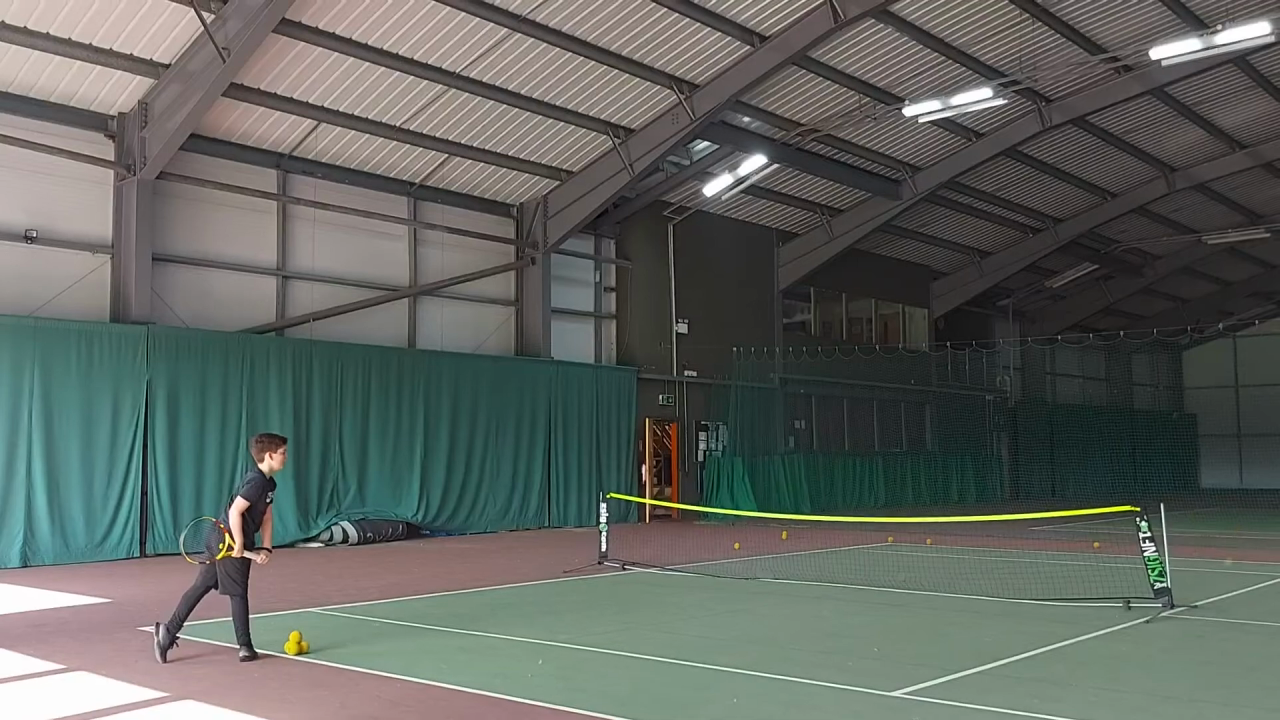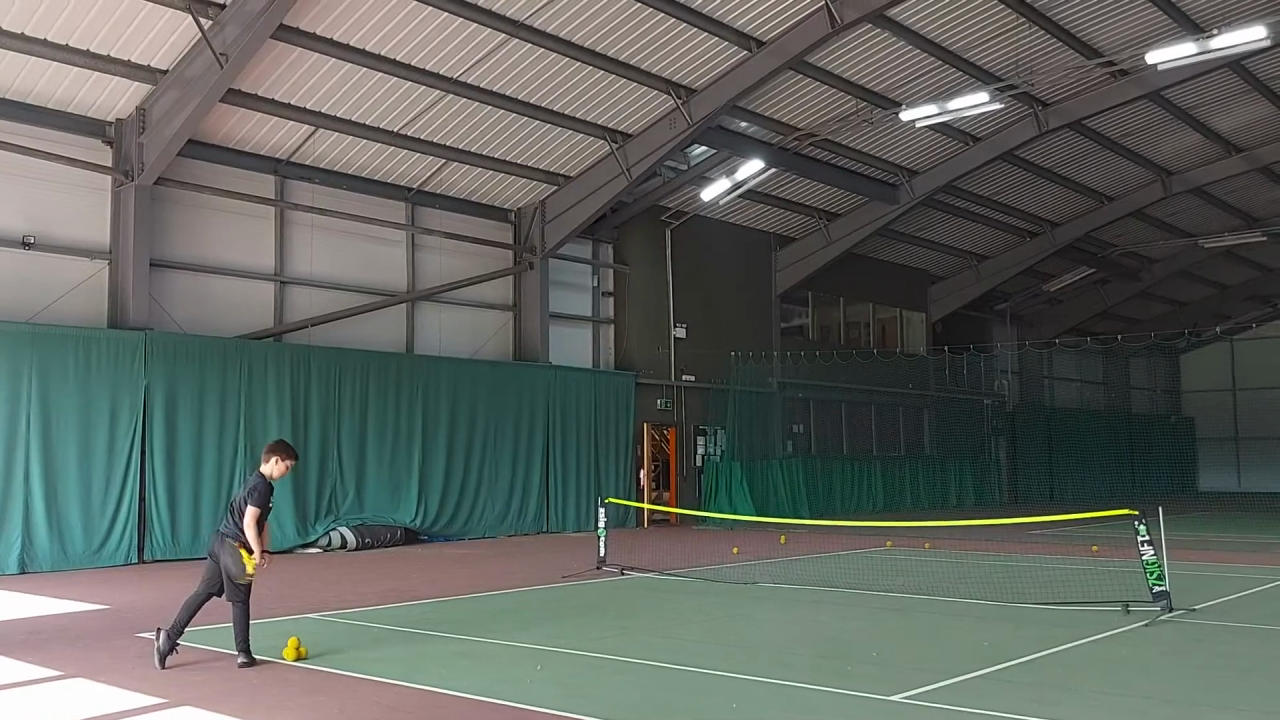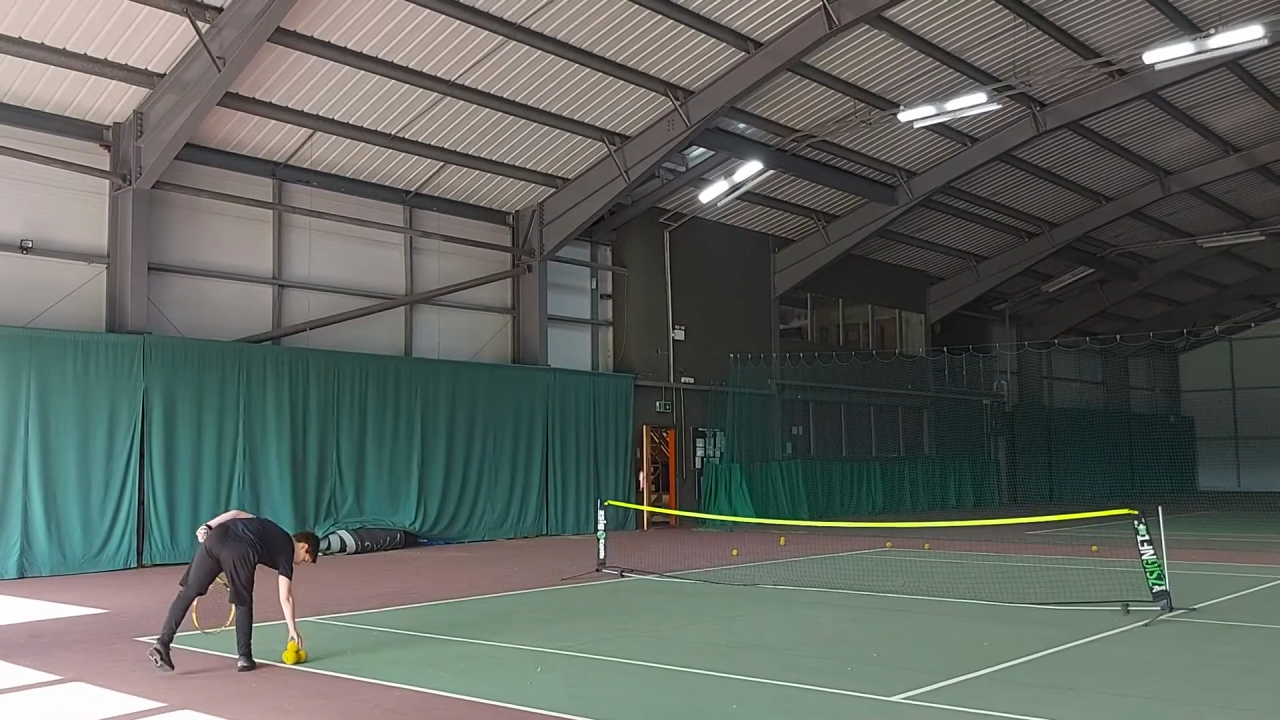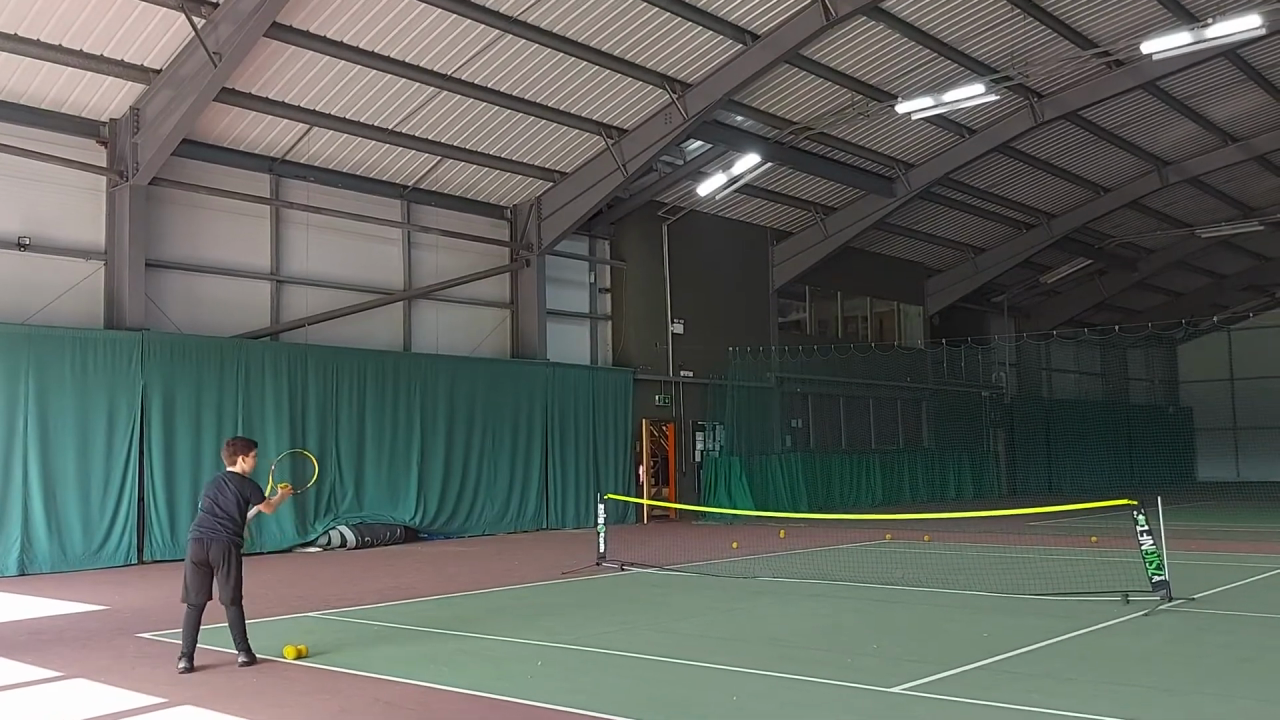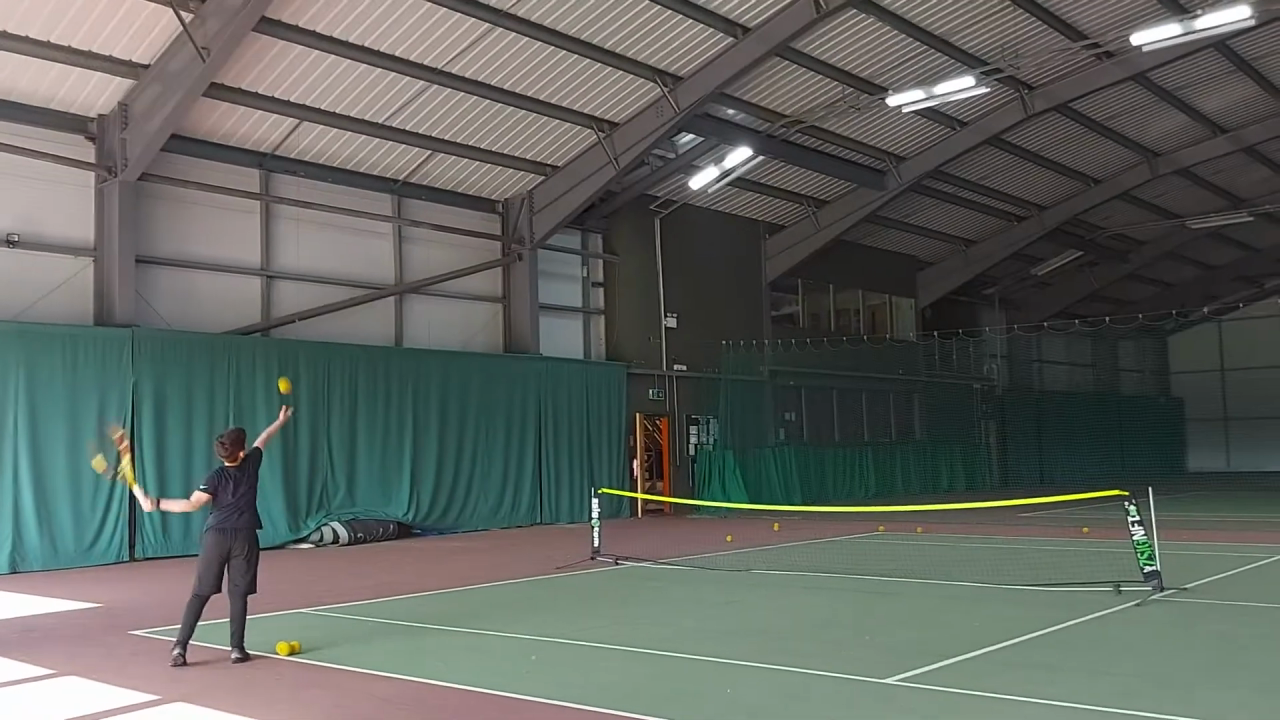
dt=1s
person 1, frame 1
left shoulder: (268, 483)
right shoulder: (256, 481)
left elbow: (266, 517)
right elbow: (235, 511)
left wrist: (266, 547)
right wrist: (239, 544)
right hip: (231, 542)
left knee: (200, 587)
right knee: (238, 594)
left ankle: (169, 631)
right ankle: (245, 647)
person 1, frame 2
left shoulder: (261, 484)
right shoulder: (261, 486)
left elbow: (261, 523)
right elbow: (249, 522)
left wrist: (264, 551)
right wrist: (257, 551)
left hip: (223, 542)
right hip: (235, 546)
left knee: (203, 593)
right knee: (240, 600)
left ankle: (169, 637)
right ankle: (243, 654)
person 1, frame 3
left shoulder: (267, 527)
right shoulder: (285, 553)
left elbow: (236, 513)
right elbow: (285, 598)
left wrist: (209, 526)
right wrist: (292, 630)
left hip: (218, 537)
right hip: (240, 550)
left knee: (189, 592)
right knee: (243, 604)
left ankle: (162, 643)
right ankle: (244, 657)
person 1, frame 4
left shoulder: (212, 482)
right shoulder: (248, 485)
right elbow: (267, 508)
right wrist: (281, 496)
left hip: (197, 541)
right hip: (225, 545)
left knee: (194, 603)
right knee: (232, 601)
left ankle: (185, 658)
right ankle: (243, 652)
person 1, frame 5
left shoulder: (215, 478)
right shoulder: (251, 464)
left elbow: (192, 504)
right elbow: (262, 440)
left wrist: (156, 503)
right wrist: (280, 420)
left hip: (216, 537)
right hip: (244, 538)
left knee: (200, 593)
right knee: (238, 594)
left ankle: (180, 645)
right ankle: (237, 648)
